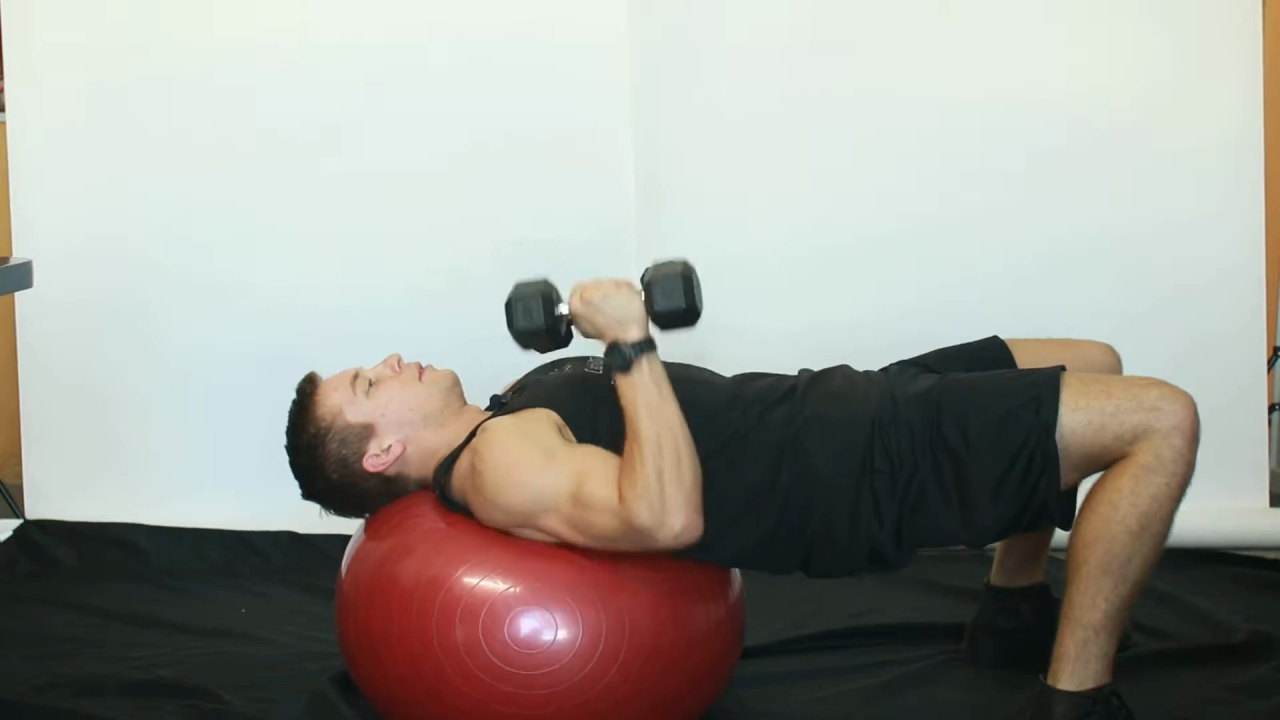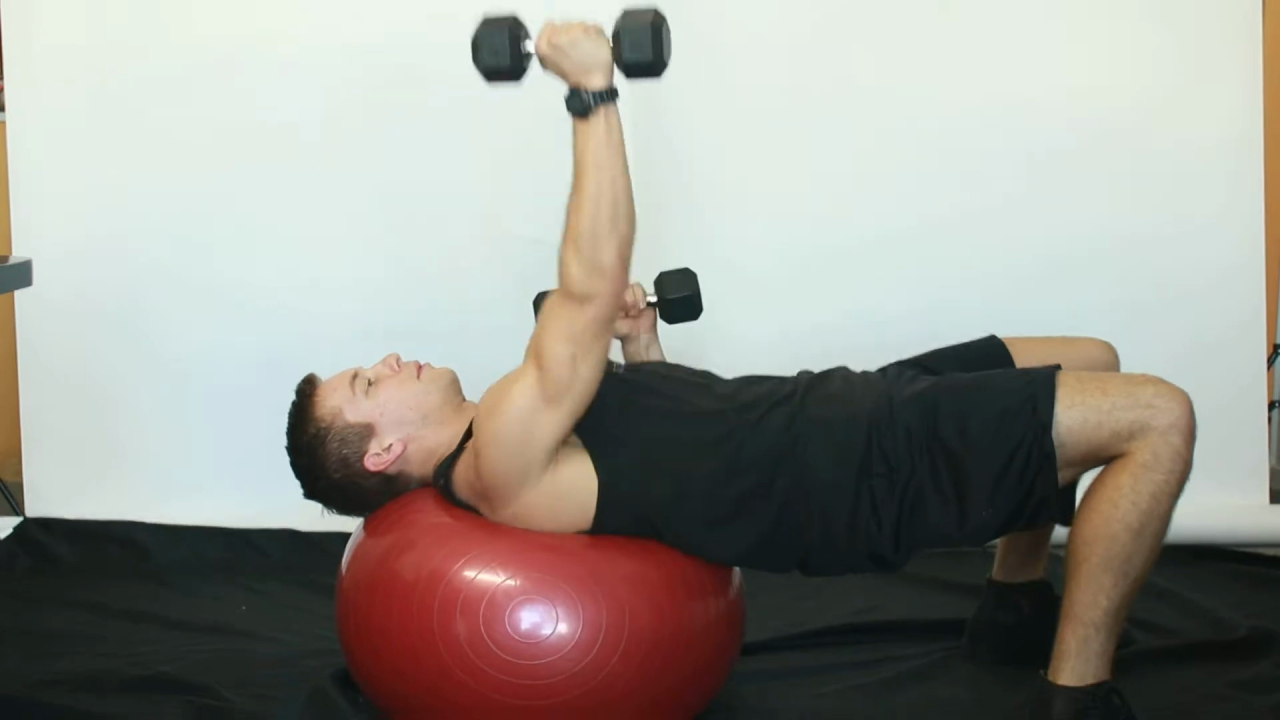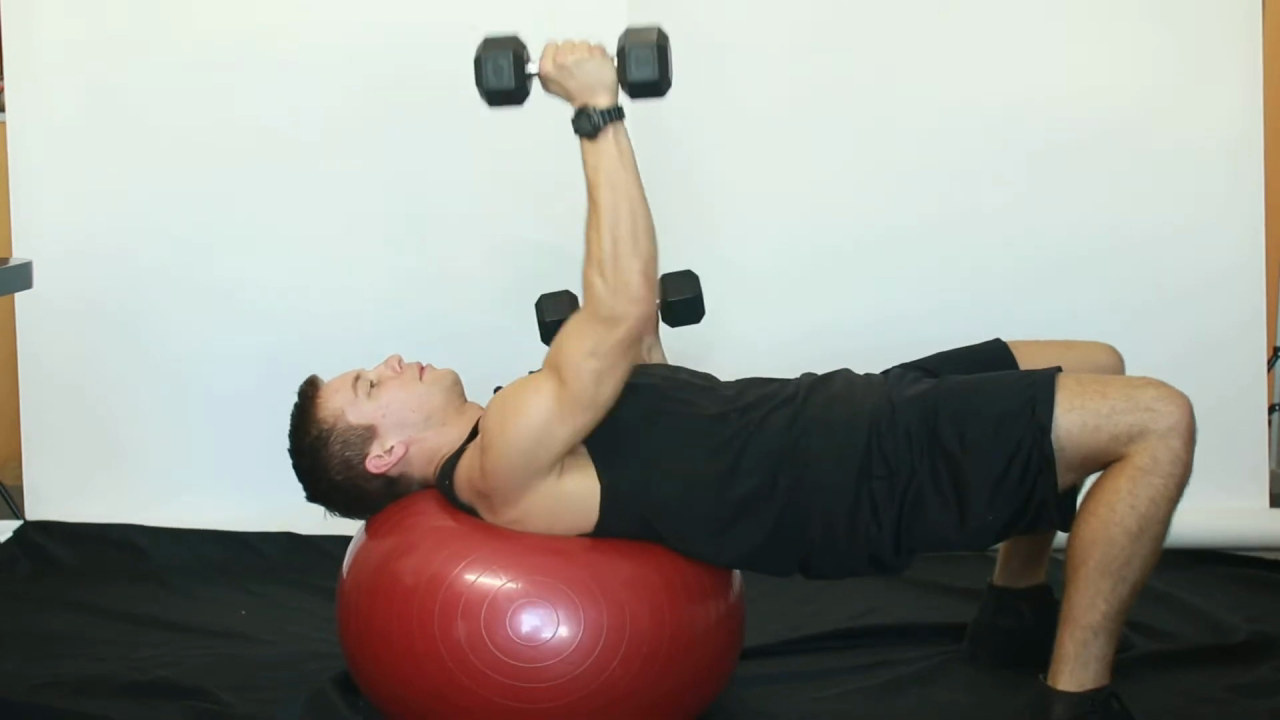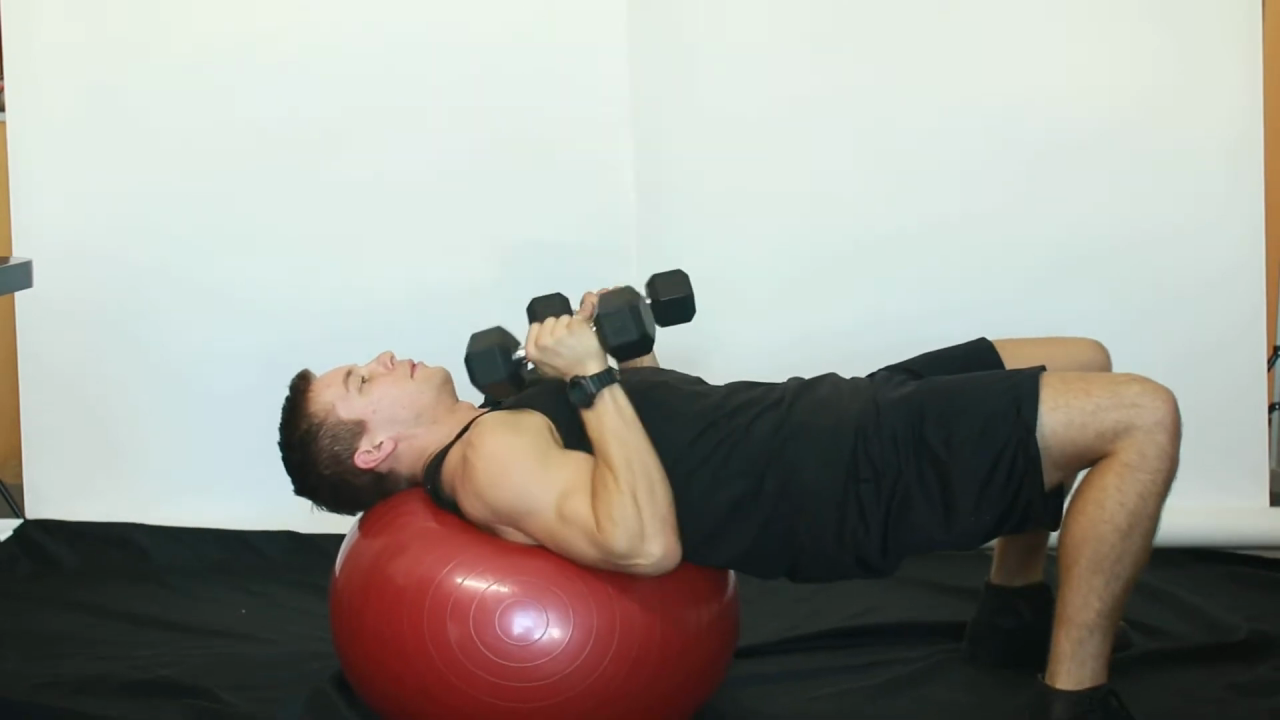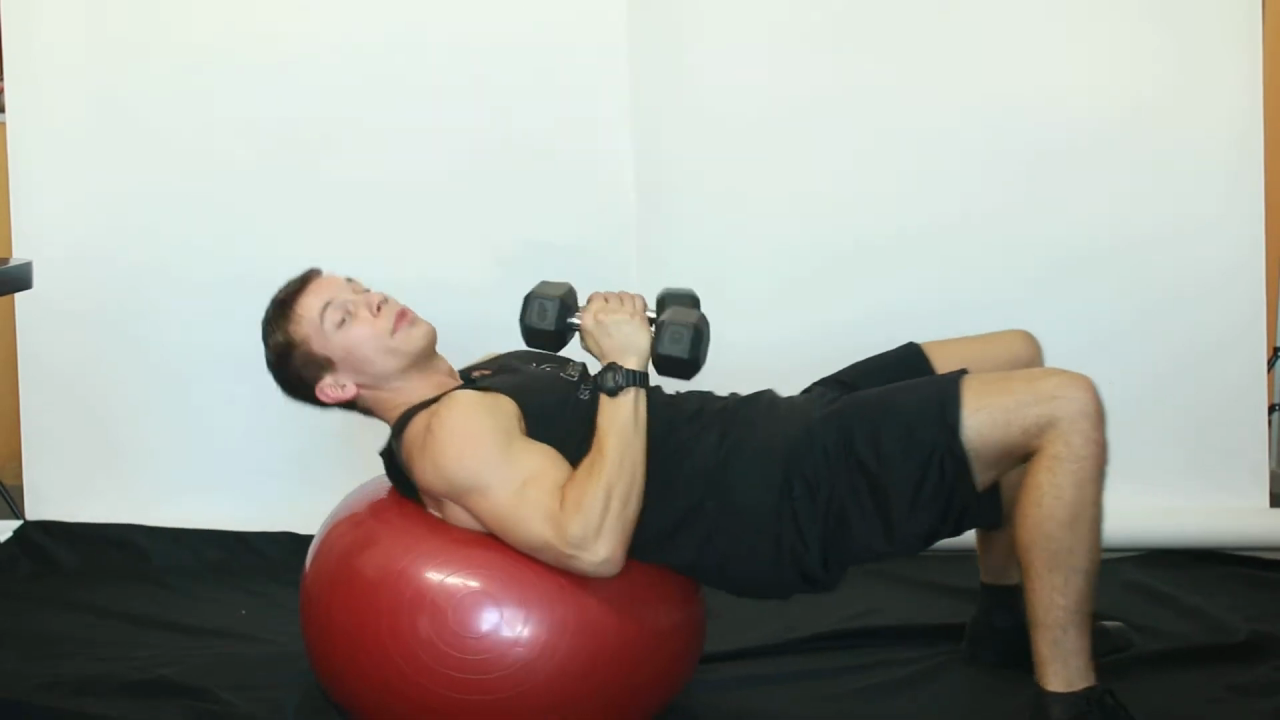
dt=0.5s
person 1, frame 1
left shoulder: (501, 428)
right shoulder: (496, 466)
right elbow: (670, 516)
left wrist: (628, 348)
right wrist: (631, 343)
left hip: (843, 413)
right hip: (853, 477)
left knee: (1091, 362)
right knee: (1160, 419)
left ankle: (1016, 613)
person 1, frame 2
left shoulder: (513, 429)
right shoulder: (503, 460)
right elbow: (595, 283)
left wrist: (638, 340)
right wrist: (592, 94)
left hip: (834, 418)
right hip: (855, 477)
left knee: (1090, 363)
right knee: (1156, 418)
left ankle: (1016, 606)
person 1, frame 3
left shoulder: (511, 430)
right shoulder: (503, 464)
right elbow: (626, 310)
left wrist: (625, 340)
right wrist: (599, 110)
left hip: (842, 424)
right hip: (854, 477)
left knee: (1097, 366)
right knee: (1156, 420)
left ankle: (1017, 614)
person 1, frame 4
left shoulder: (496, 427)
right shoulder: (487, 467)
right elbow: (648, 544)
left wrist: (615, 359)
right wrist: (594, 375)
left hip: (828, 421)
right hip: (843, 482)
left knee: (1083, 364)
right knee: (1141, 417)
left ankle: (1013, 610)
person 1, frame 5
left shoulder: (478, 379)
right shoulder: (443, 436)
right elbow: (592, 542)
left wrist: (621, 345)
right wrist: (624, 372)
left hip: (764, 439)
right hip: (774, 504)
left knee: (1010, 357)
right knee: (1063, 404)
left ankle: (1010, 614)
